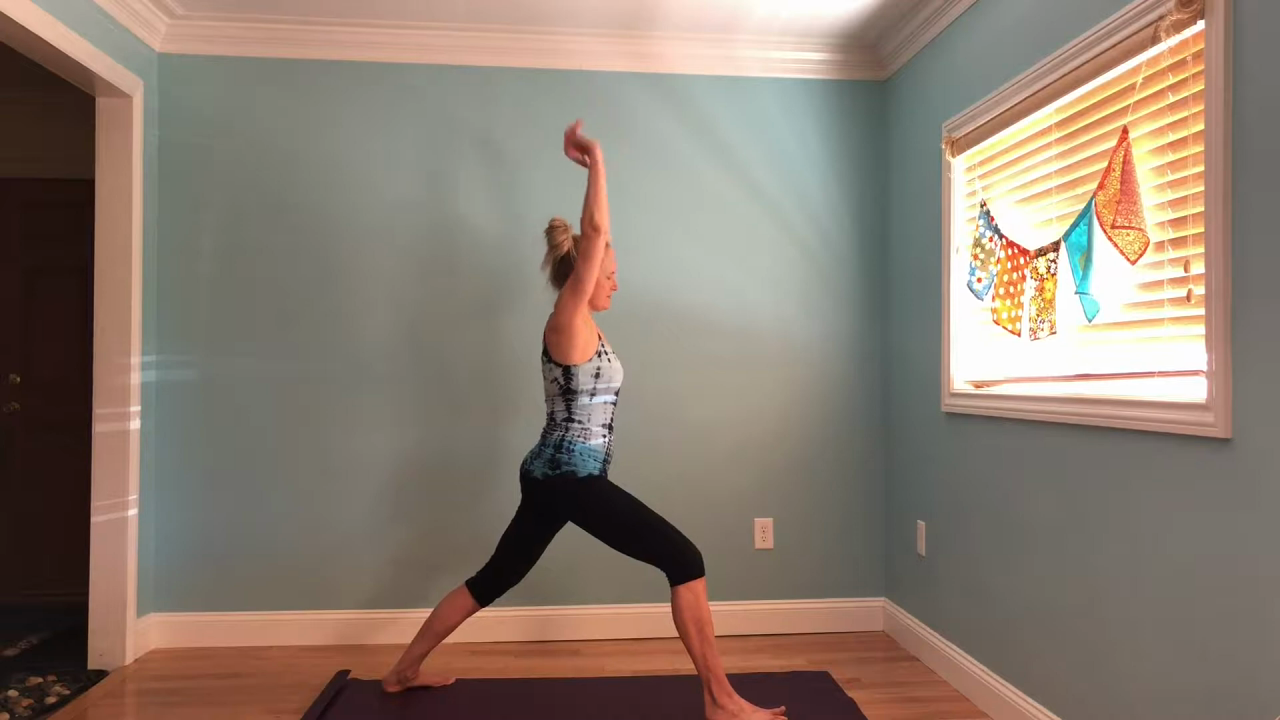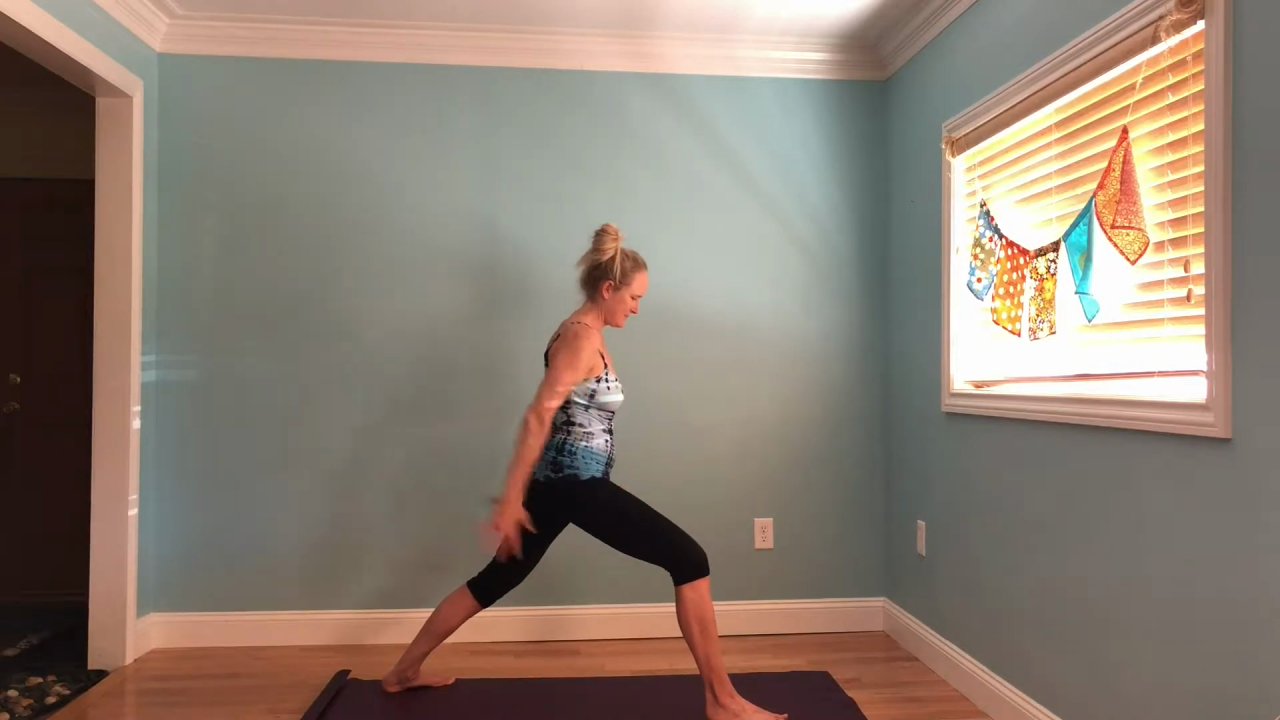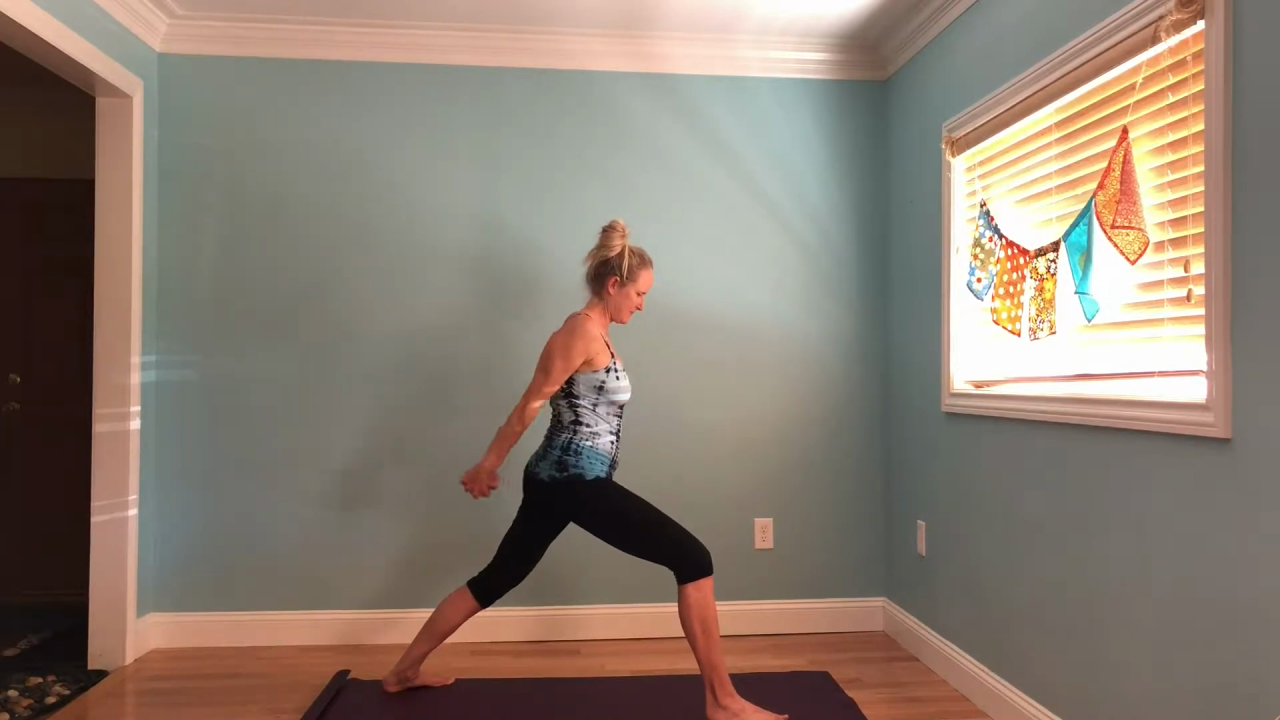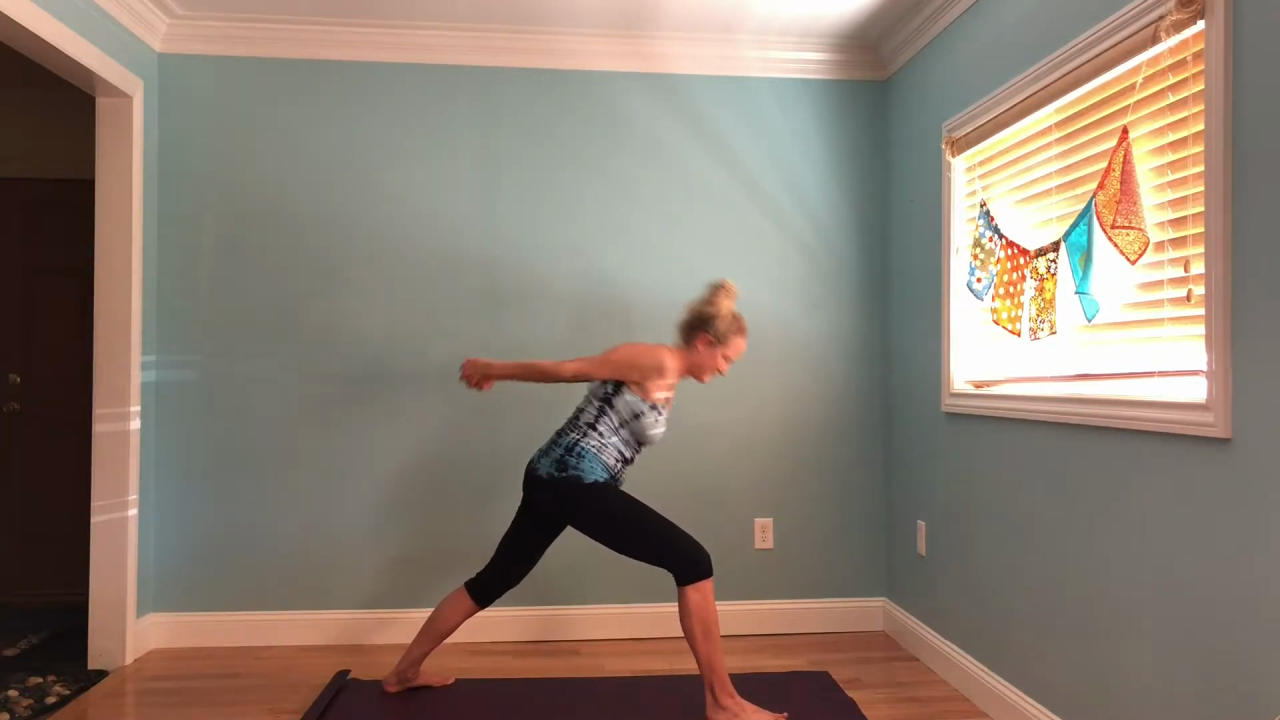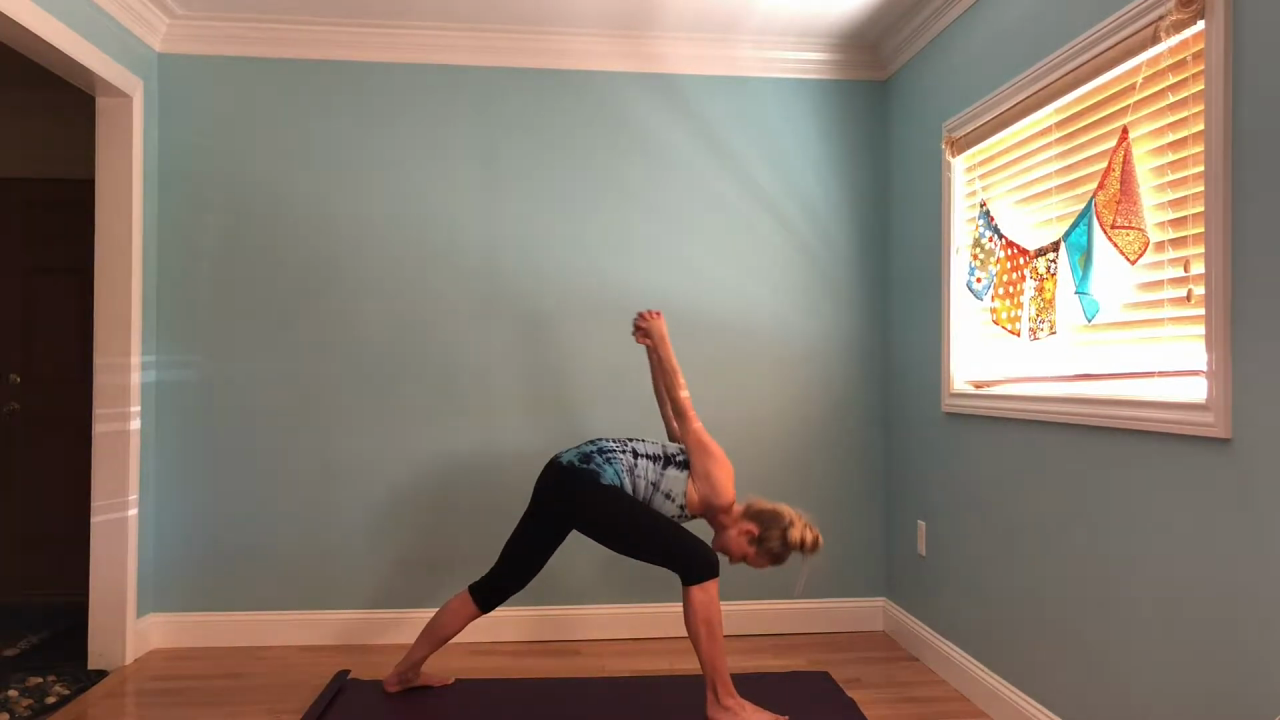
dt=1s
person 1, frame 1
left shoulder: (577, 327)
right shoulder: (568, 324)
left elbow: (592, 240)
right elbow: (595, 233)
left wrist: (593, 167)
right wrist: (594, 164)
left hip: (556, 474)
right hip: (570, 478)
left knee: (493, 578)
right knee: (685, 561)
left ankle: (403, 670)
person 1, frame 2
left shoulder: (583, 334)
right shoulder: (582, 337)
right elbow: (540, 417)
left wrist: (518, 494)
right wrist: (511, 498)
left hip: (568, 478)
right hip: (575, 480)
left knee: (496, 578)
right knee: (689, 561)
left ankle: (405, 670)
person 1, frame 3
left shoulder: (591, 331)
right shoulder: (582, 330)
left elbow: (541, 400)
right elbow: (531, 403)
left wrist: (492, 465)
right wrist: (488, 465)
left hip: (557, 477)
right hip: (578, 480)
left knee: (495, 578)
right knee: (693, 560)
left ankle: (405, 670)
person 1, frame 4
left shoulder: (665, 379)
right shoulder: (658, 360)
left elbow: (570, 373)
right elbow: (567, 370)
right wrist: (495, 370)
left hip: (556, 478)
right hip: (576, 480)
left knee: (493, 579)
right knee: (692, 562)
left ankle: (404, 670)
person 1, frame 5
left shoulder: (704, 479)
right shoulder: (720, 492)
left elbow: (674, 411)
right elbow: (684, 411)
left wrist: (653, 343)
right wrist: (659, 340)
left hip: (567, 476)
right hip: (586, 481)
left knee: (497, 583)
right knee: (698, 565)
left ankle: (405, 671)
